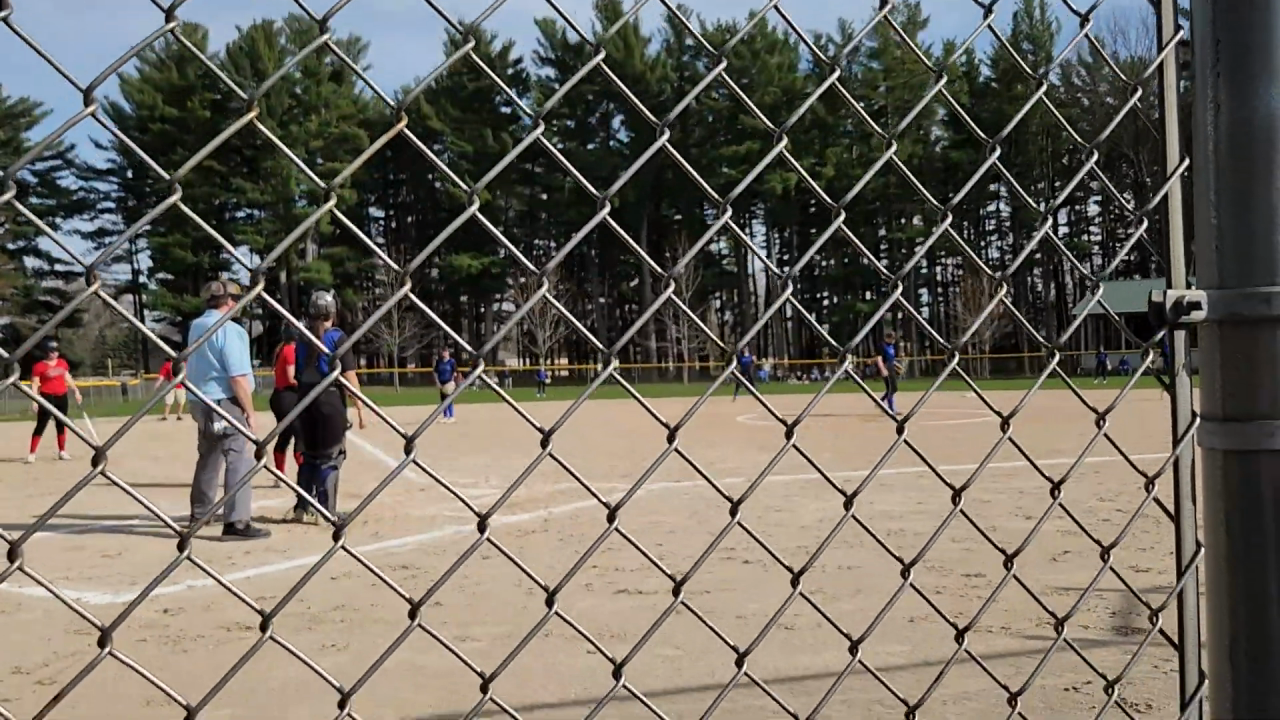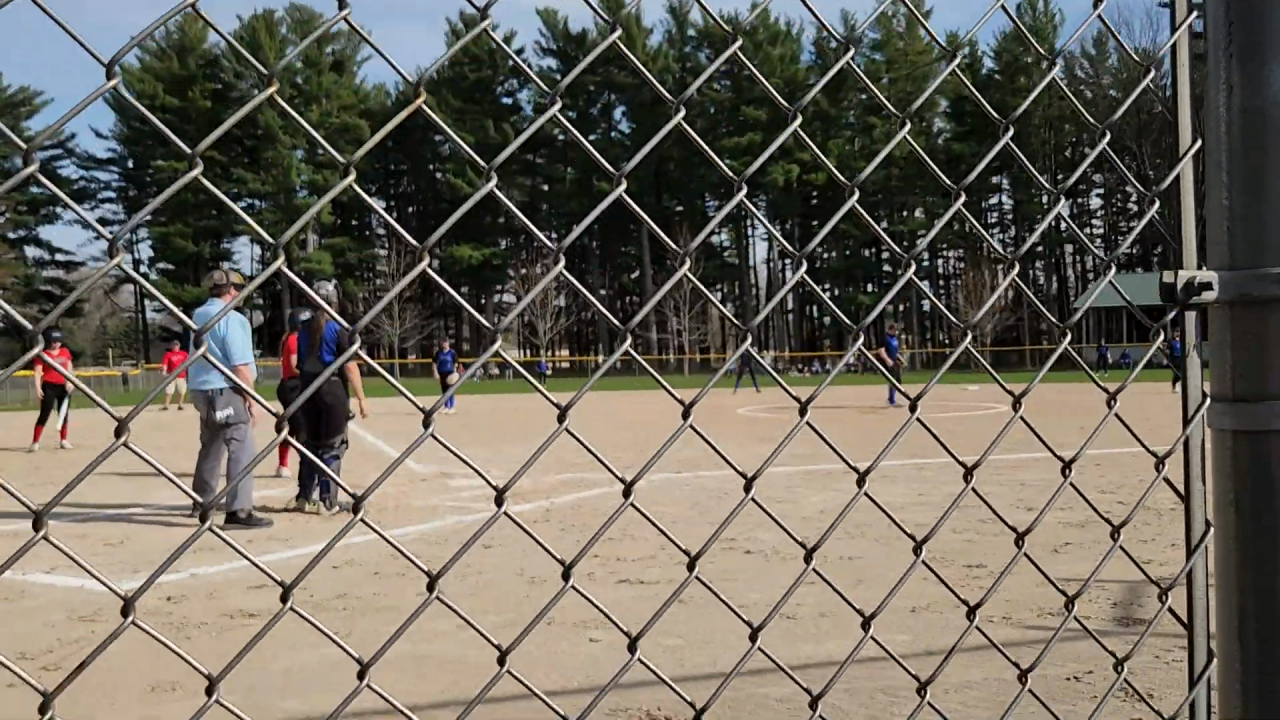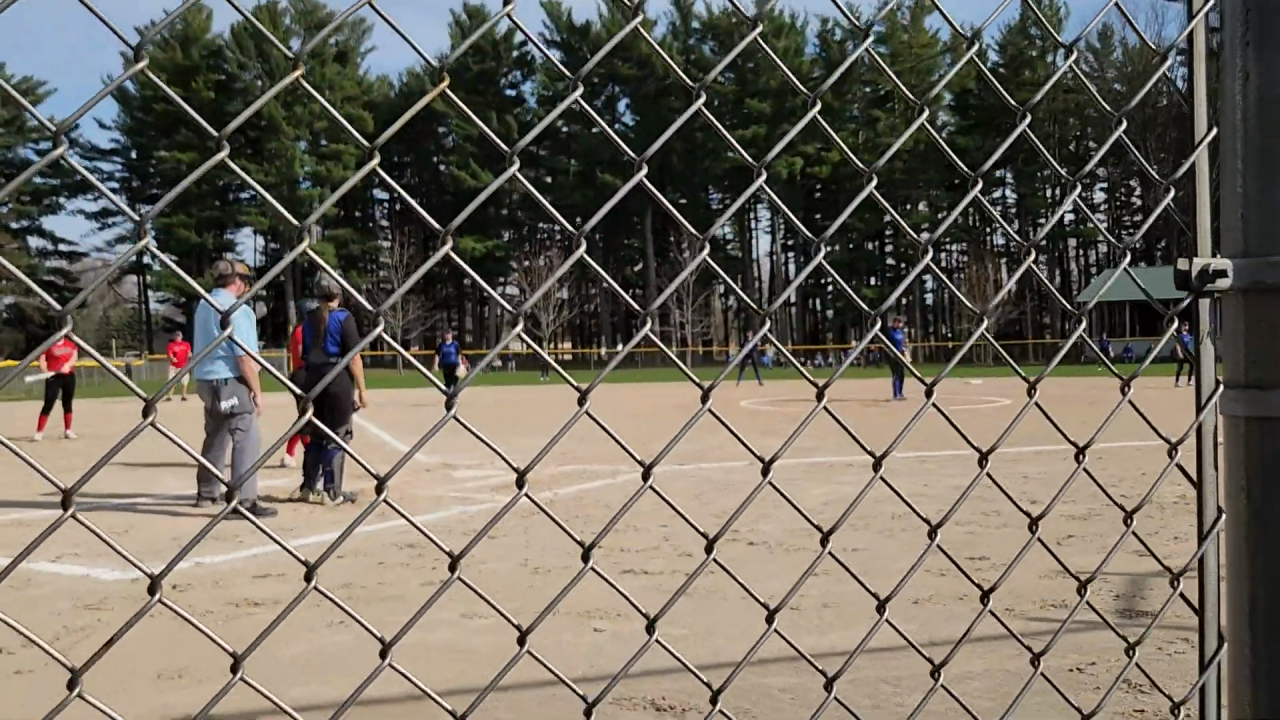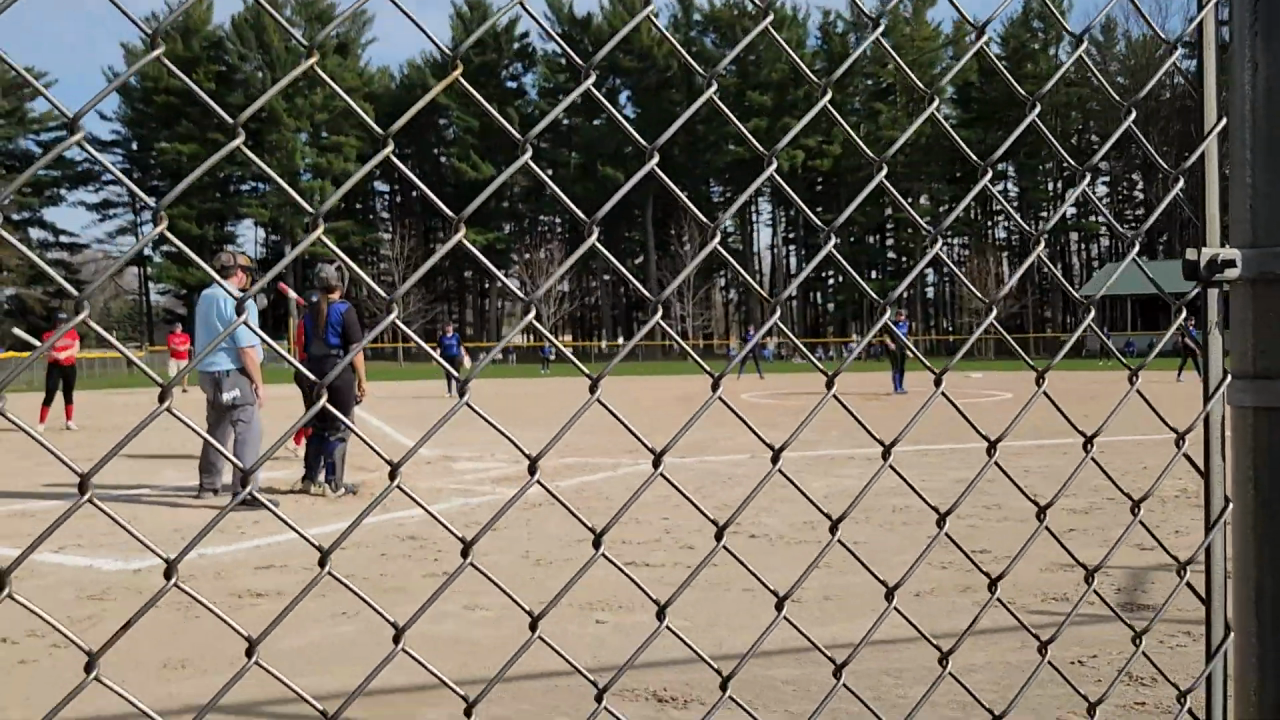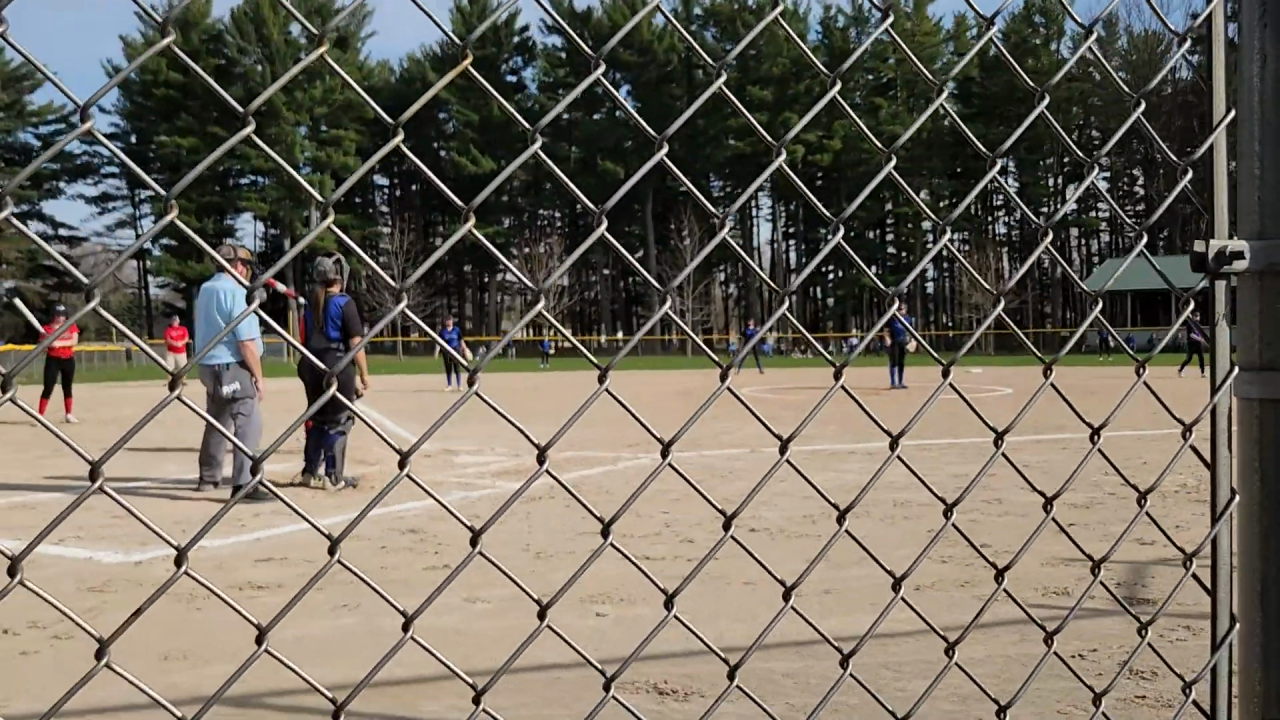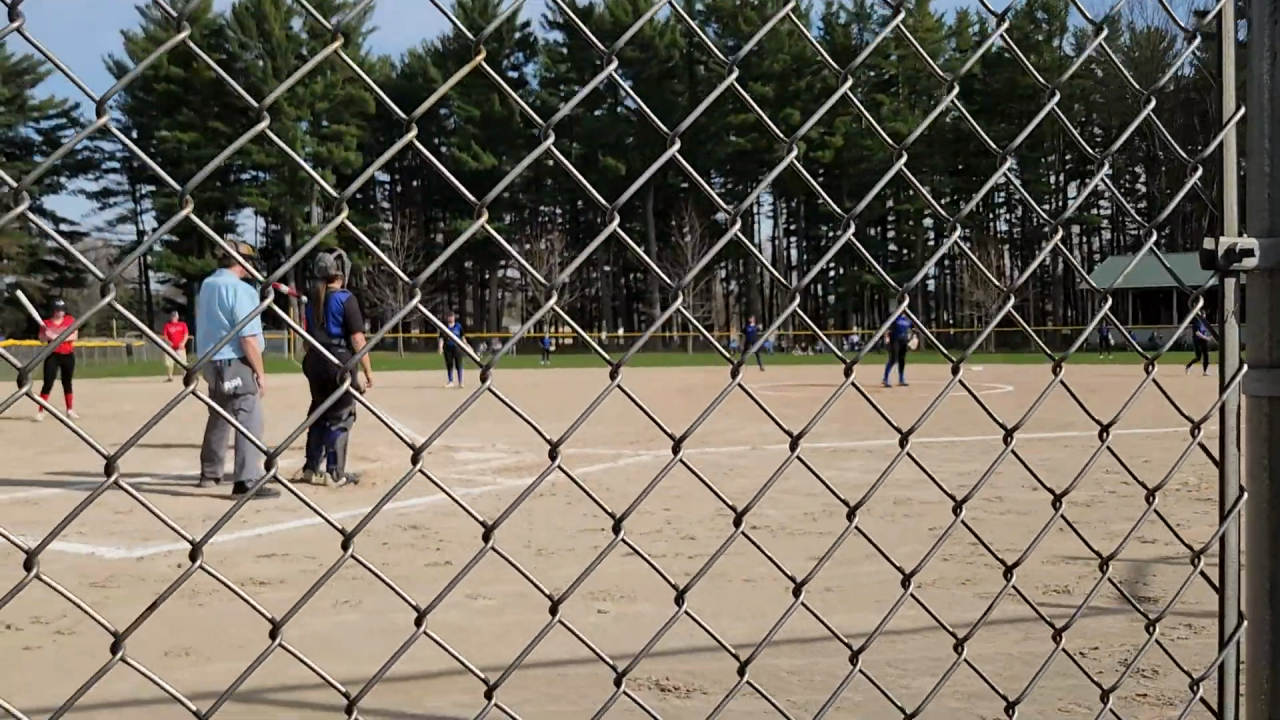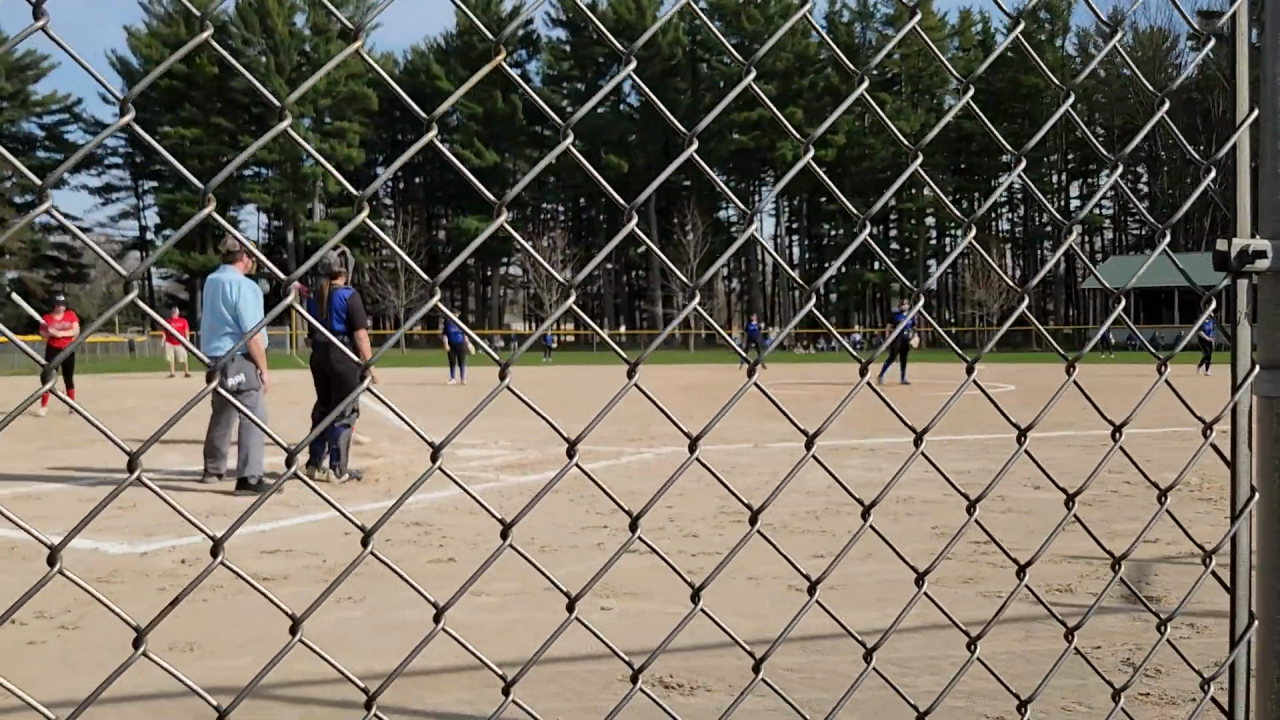
dt=0.1s
person 1, frame 1
left shoulder: (195, 327)
right shoulder: (230, 330)
right elbow: (238, 377)
right wrist: (250, 411)
left hip: (200, 402)
right hip: (223, 402)
left knee: (208, 459)
right knee: (240, 460)
left ankle: (199, 514)
right ankle: (236, 523)
person 1, frame 2
left shoulder: (197, 315)
right shoulder: (233, 319)
right elbow: (240, 366)
right wrist: (252, 401)
left hip: (201, 390)
right hip: (226, 392)
left knee: (210, 448)
right knee: (242, 449)
left ankle: (202, 503)
right ankle: (238, 512)
person 1, frame 3
left shoulder: (202, 306)
right shoulder: (237, 310)
right elbow: (244, 357)
right wrist: (257, 391)
left hip: (206, 380)
right hip: (230, 382)
left knee: (215, 438)
right knee: (246, 439)
left ankle: (206, 493)
right ankle: (244, 502)
person 1, frame 4
left shoulder: (204, 297)
right shoulder: (238, 301)
right elbow: (247, 349)
right wrist: (259, 383)
left hip: (208, 372)
right hip: (232, 374)
left knee: (217, 430)
right knee: (248, 430)
left ankle: (208, 485)
right ankle: (245, 494)
person 1, frame 5
left shoulder: (204, 290)
right shoulder: (238, 293)
right elbow: (246, 342)
right wrist: (259, 377)
left hip: (208, 365)
right hip: (232, 367)
left knee: (216, 422)
right knee: (248, 424)
left ankle: (208, 477)
right ankle: (244, 486)
person 1, frame 6
left shoulder: (206, 285)
right shoulder: (241, 289)
right elbow: (248, 338)
right wrist: (260, 372)
left hip: (210, 361)
right hip: (234, 362)
left knee: (218, 418)
right knee: (250, 420)
left ankle: (210, 473)
right ankle: (246, 483)
person 1, frame 7
left shoulder: (210, 281)
right shoulder: (244, 285)
right elbow: (251, 334)
right wrist: (264, 368)
left hip: (213, 357)
right hip: (237, 359)
left knee: (222, 413)
right knee: (253, 415)
left ankle: (213, 469)
right ankle: (249, 478)
person 2, frame 1
left shoulder: (302, 339)
right shoulder: (337, 337)
left elbow: (299, 374)
right elbow: (348, 375)
left wrist: (305, 398)
right wrist: (360, 408)
left hip: (305, 398)
right hip: (330, 398)
left knee: (309, 454)
right knee: (330, 456)
left ankle: (302, 508)
right ankle: (327, 512)
person 2, frame 2
left shoulder: (304, 328)
right shoulder: (338, 327)
left elbow: (301, 364)
right elbow: (350, 366)
left wrist: (308, 388)
right wrist: (361, 398)
left hip: (308, 388)
right hip: (333, 388)
left knee: (312, 443)
right knee: (332, 446)
left ankle: (305, 497)
right ankle: (329, 502)
person 2, frame 3
left shoulder: (309, 319)
right shoulder: (343, 317)
left elbow: (306, 355)
right elbow: (353, 357)
right wrist: (362, 389)
left hip: (311, 379)
right hip: (337, 379)
left knee: (316, 435)
right knee: (337, 437)
left ankle: (308, 488)
right ankle: (332, 492)
person 2, frame 4
left shoulder: (310, 311)
right shoulder: (344, 309)
left elbow: (307, 346)
right elbow: (355, 348)
right wrist: (362, 380)
left hip: (314, 371)
right hip: (338, 371)
left knee: (318, 426)
right knee: (338, 428)
left ankle: (310, 479)
right ankle: (334, 484)
person 2, frame 5
left shoulder: (311, 304)
right shoulder: (344, 302)
left elbow: (308, 339)
right elbow: (355, 342)
right wrist: (364, 373)
left hip: (314, 365)
right hip: (339, 364)
left knee: (318, 419)
right knee: (339, 421)
left ankle: (310, 472)
right ankle: (334, 477)
person 2, frame 6
left shoulder: (313, 299)
right shoulder: (345, 298)
left elbow: (312, 335)
right elbow: (357, 338)
right wrist: (367, 370)
left hip: (316, 361)
right hip: (340, 360)
left knee: (320, 415)
right knee: (340, 418)
left ankle: (311, 469)
right ankle: (335, 473)
person 2, frame 7
left shoulder: (315, 296)
right shoulder: (349, 295)
left elbow: (314, 332)
right elbow: (360, 335)
right wrist: (370, 365)
left hip: (319, 356)
right hip: (344, 356)
left knee: (323, 411)
right knee: (343, 413)
left ankle: (314, 465)
right ankle: (338, 469)
